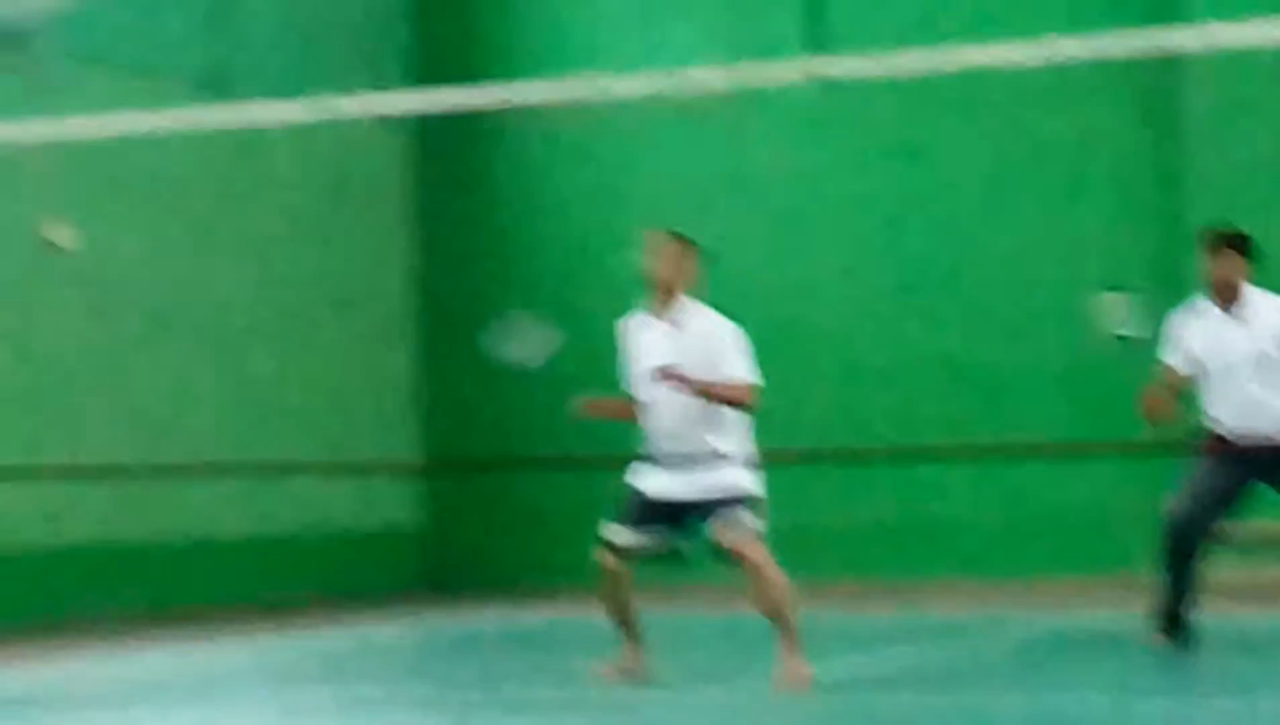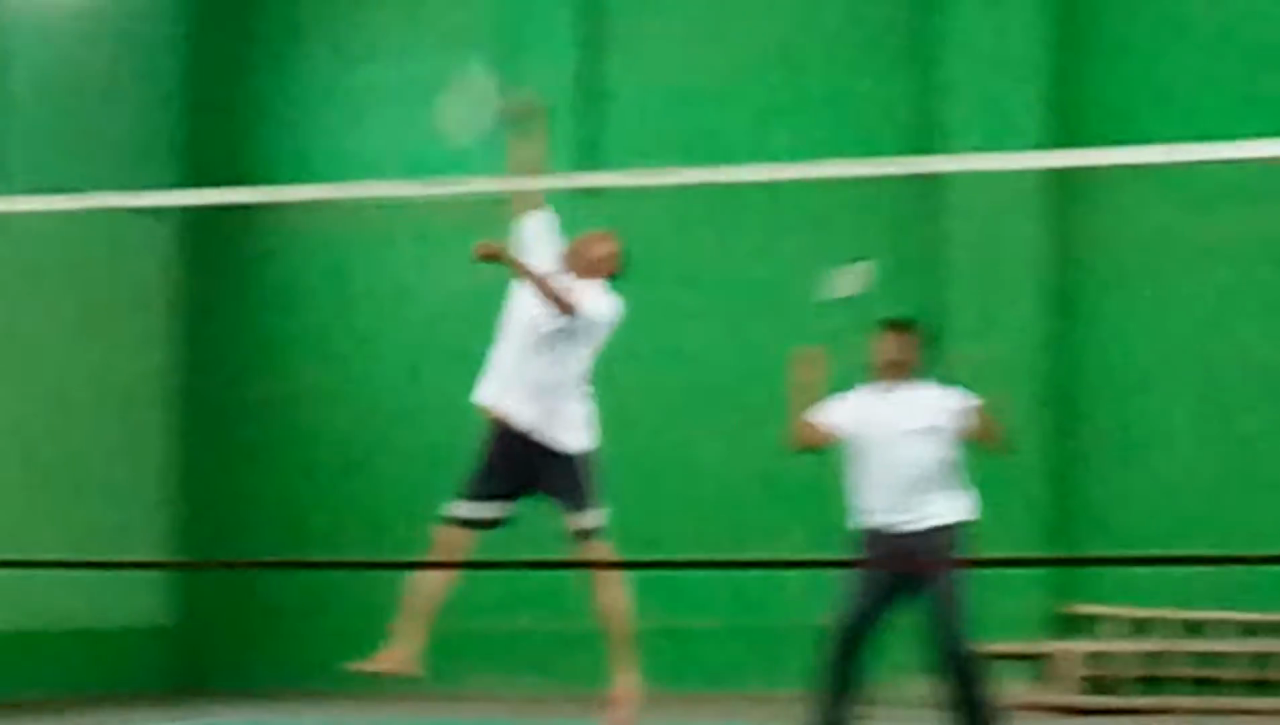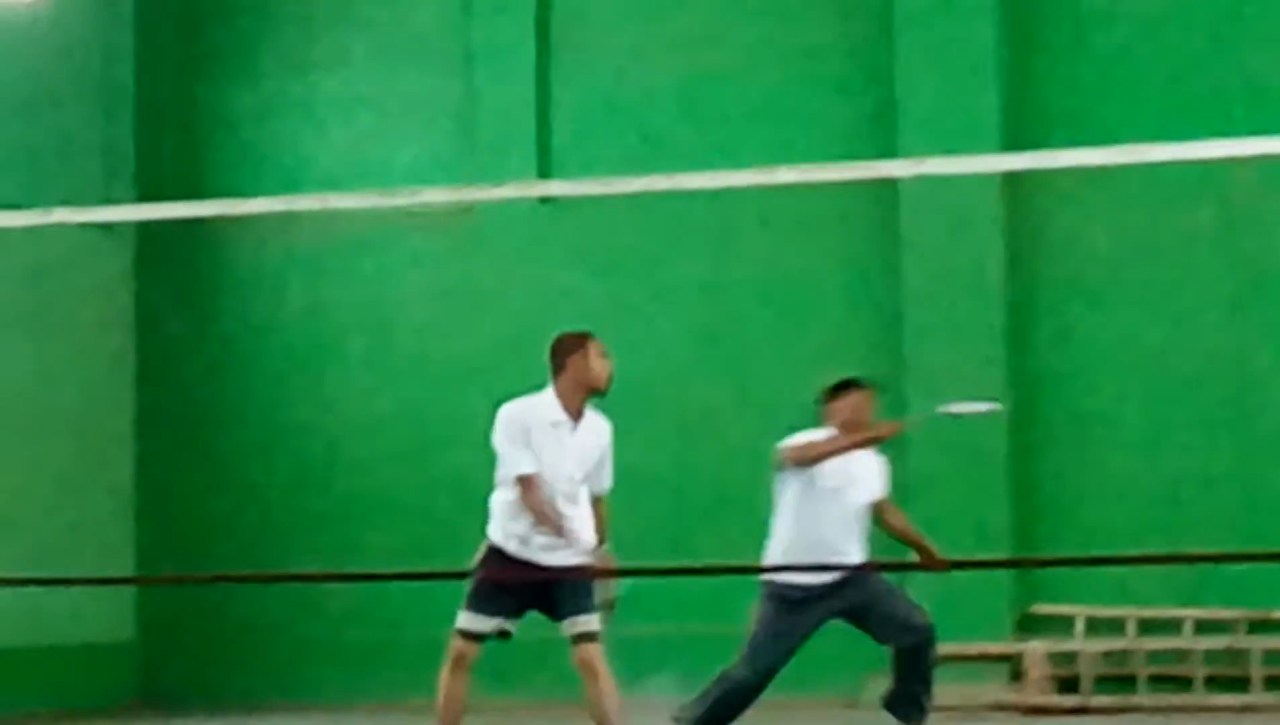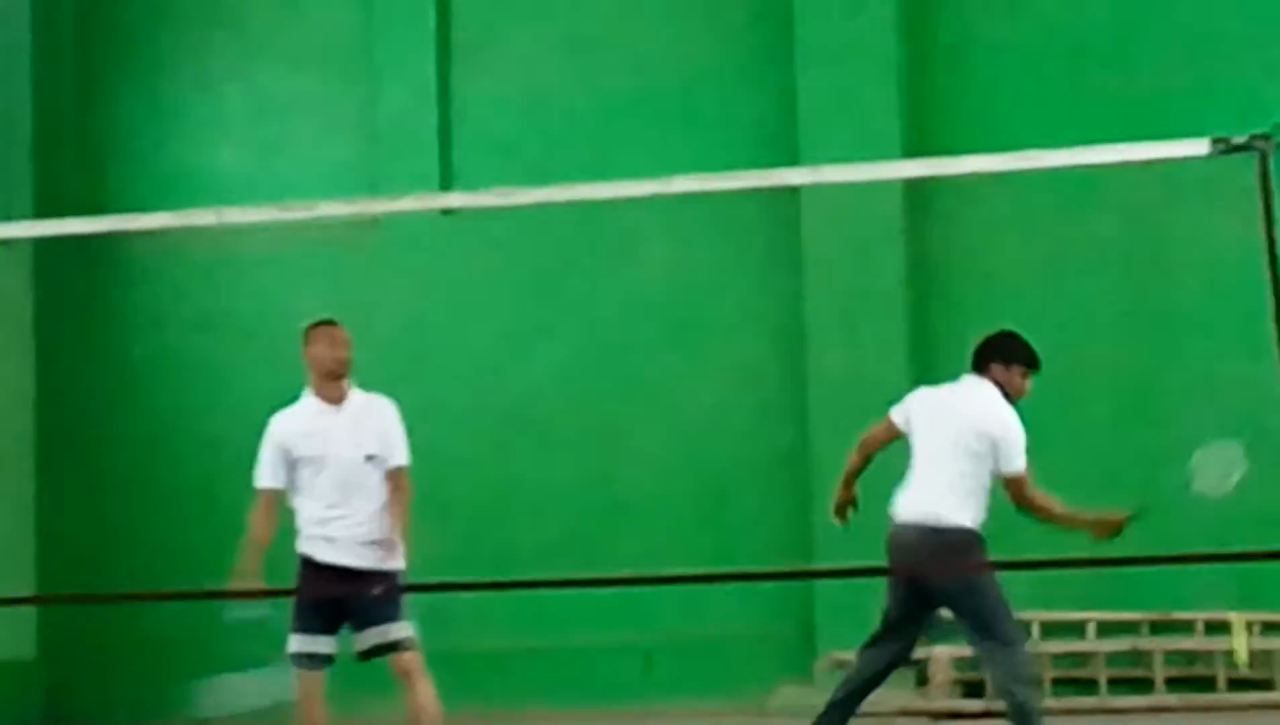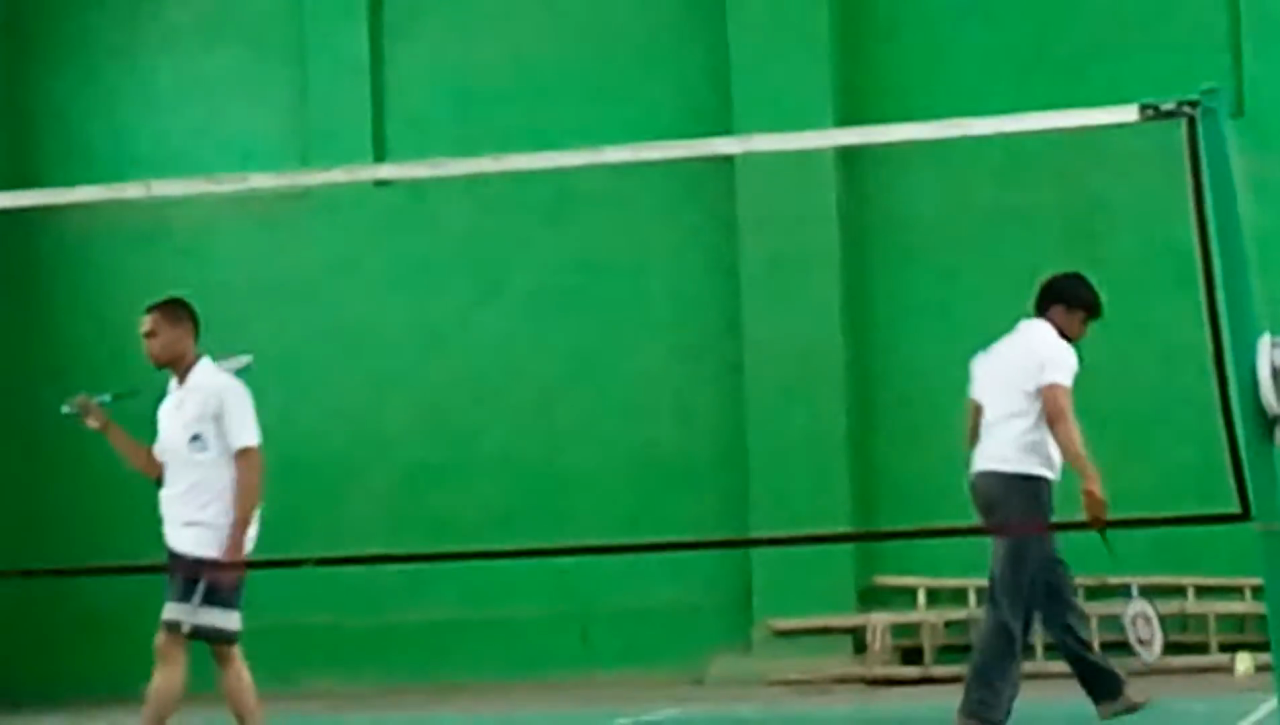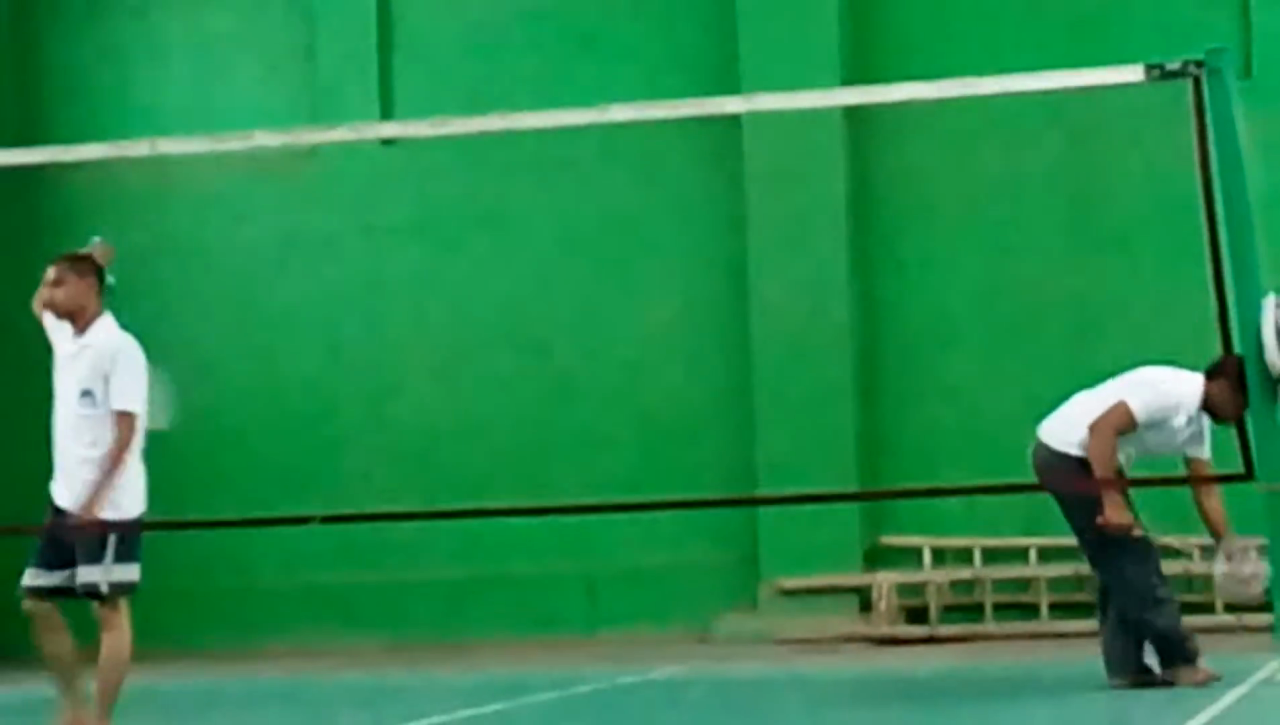
dt=0.5s
person 1, frame 1
left shoulder: (718, 330)
right shoulder: (633, 330)
left elbow: (746, 397)
left wrist: (692, 382)
right wrist: (602, 407)
left hip: (719, 467)
right hip: (660, 473)
left knee: (749, 551)
right knee: (608, 560)
left ankle: (793, 653)
right ankle: (632, 651)
person 1, frame 2
left shoulder: (600, 305)
right shoulder: (541, 255)
left elbow: (567, 306)
right elbow: (528, 191)
left wrist: (512, 263)
right wrist: (531, 124)
left hip: (562, 441)
right hip: (509, 432)
left knee: (600, 557)
right knee: (449, 541)
right ankle: (404, 649)
person 1, frame 3
left shoulder: (600, 429)
right shoulder: (517, 416)
right elbow: (531, 495)
left wrist: (601, 554)
right wrist: (578, 544)
left hip: (570, 564)
right hip: (512, 552)
left knee: (591, 660)
right knee: (461, 653)
person 1, frame 4
left shoulder: (380, 410)
right shoulder: (284, 426)
left elbow: (398, 482)
right elbow: (265, 506)
left wrist: (395, 537)
right wrist: (249, 571)
left hip: (375, 563)
right hip: (319, 562)
left knee: (407, 666)
right knee: (307, 677)
person 1, frame 5
left shoulder: (226, 390)
right shoulder: (171, 401)
left elbow: (251, 468)
right elbow: (156, 468)
left wrist: (234, 540)
right wrist: (104, 425)
left hip: (215, 544)
right hip: (186, 543)
left knee: (168, 645)
right knee: (223, 651)
person 1, frame 6
left shoulder: (120, 348)
right shoulder: (65, 339)
left elbow: (126, 429)
right elbow: (39, 305)
left wrist: (94, 496)
right wrist: (88, 259)
left hip: (110, 504)
right hip: (66, 501)
left knee: (109, 610)
right knee: (37, 603)
person 2, frame 1
right shoulder: (1186, 323)
right elbow: (1171, 386)
right wrist: (1155, 404)
right hip: (1227, 444)
right knee: (1181, 524)
right ankle: (1172, 619)
person 2, frame 2
left shoulder: (945, 400)
right shoulder: (849, 406)
left elbow: (991, 435)
right elbow: (804, 440)
left wrist: (987, 423)
right wrist: (805, 384)
left hip: (936, 536)
right hip: (882, 540)
left knee: (952, 643)
right knee: (849, 634)
person 2, frame 3
left shoulder: (873, 464)
right shoulder: (808, 441)
left elbow: (886, 514)
right elbow: (798, 455)
left wrist: (922, 546)
right wrist: (863, 438)
left hip: (852, 577)
right hip: (792, 586)
left knee: (916, 631)
right knee: (750, 673)
person 2, frame 4
left shoulder: (927, 398)
right shoulder: (1002, 419)
left elbow: (867, 444)
right elbow: (1025, 498)
left wrist: (844, 489)
right wrist: (1089, 523)
left hip: (905, 535)
right hip: (950, 540)
left knee: (891, 642)
right knee: (1002, 643)
person 2, frame 5
left shoulder: (990, 356)
right shoulder: (1054, 350)
right elbow: (1058, 416)
right wrist: (1089, 479)
left hip: (989, 479)
right hip: (1019, 482)
left knee: (1055, 593)
right knee: (1008, 608)
person 2, frame 6
left shoulder: (1199, 423)
right shoulder: (1169, 392)
left elbow: (1207, 491)
right elbow: (1101, 429)
right wrist: (1113, 503)
left hip: (1082, 457)
right hip: (1064, 452)
left knee: (1122, 562)
right knee: (1135, 555)
left ankle: (1126, 665)
right ankle: (1180, 661)
